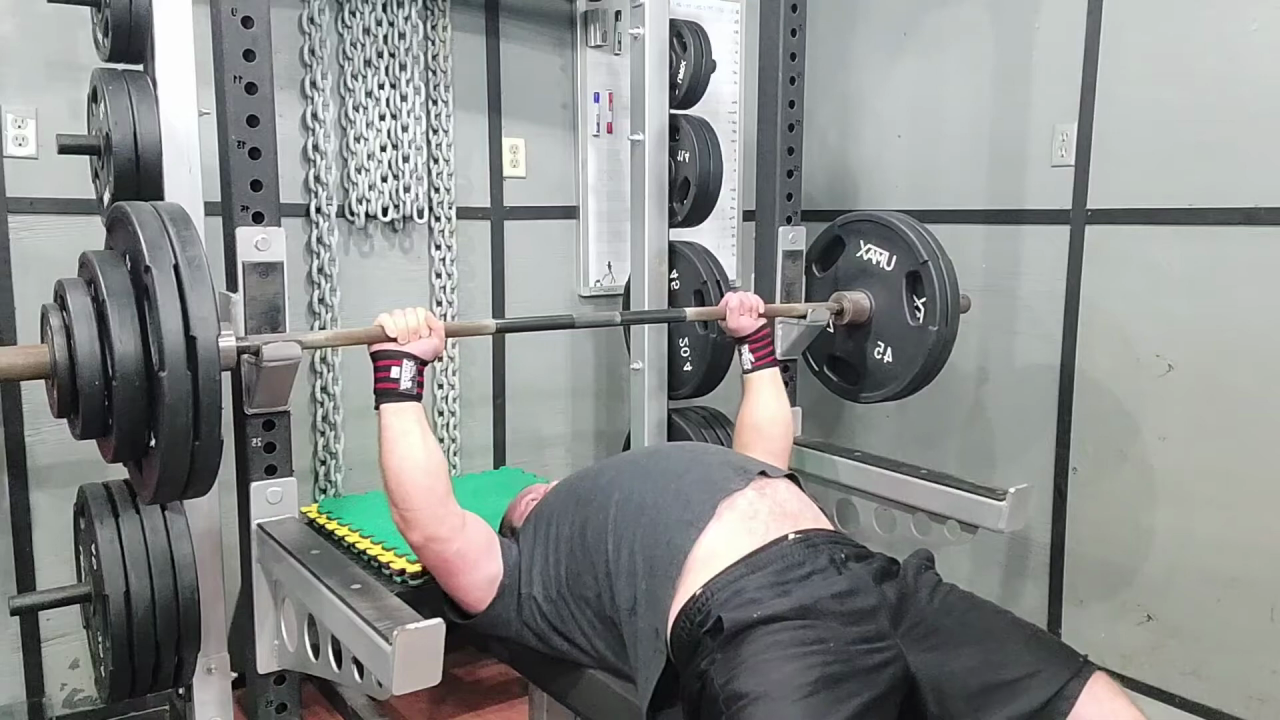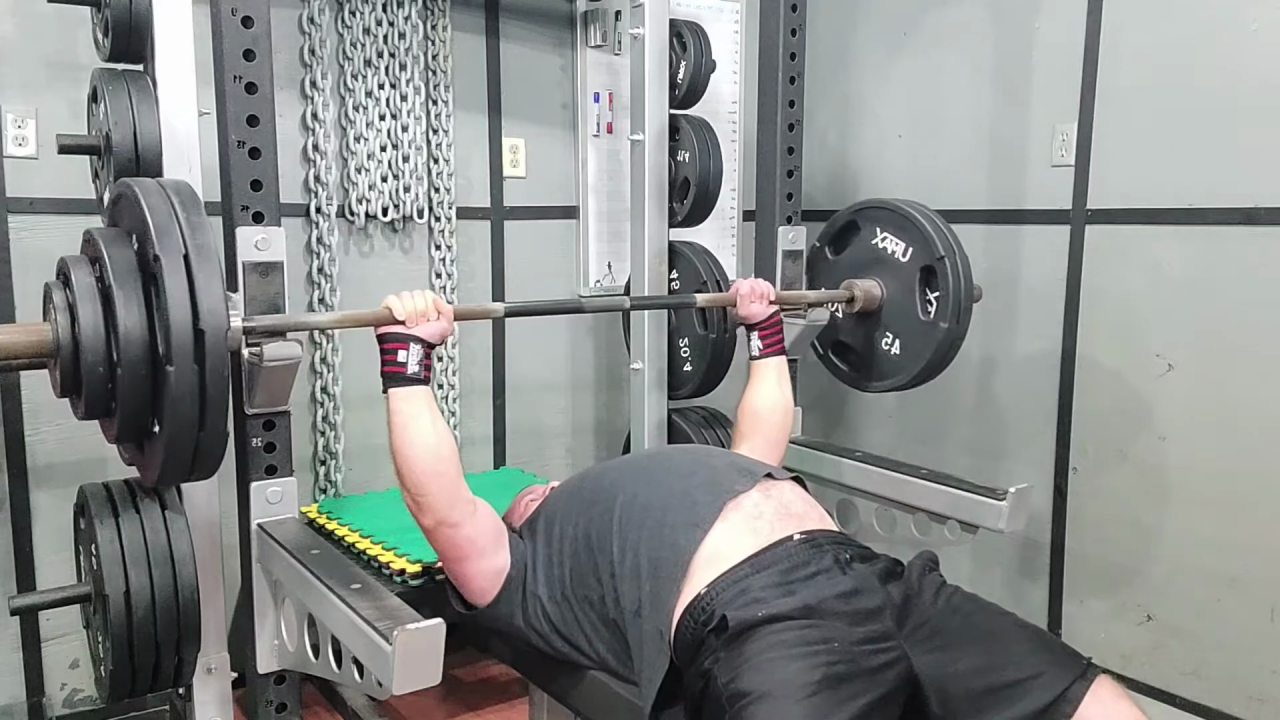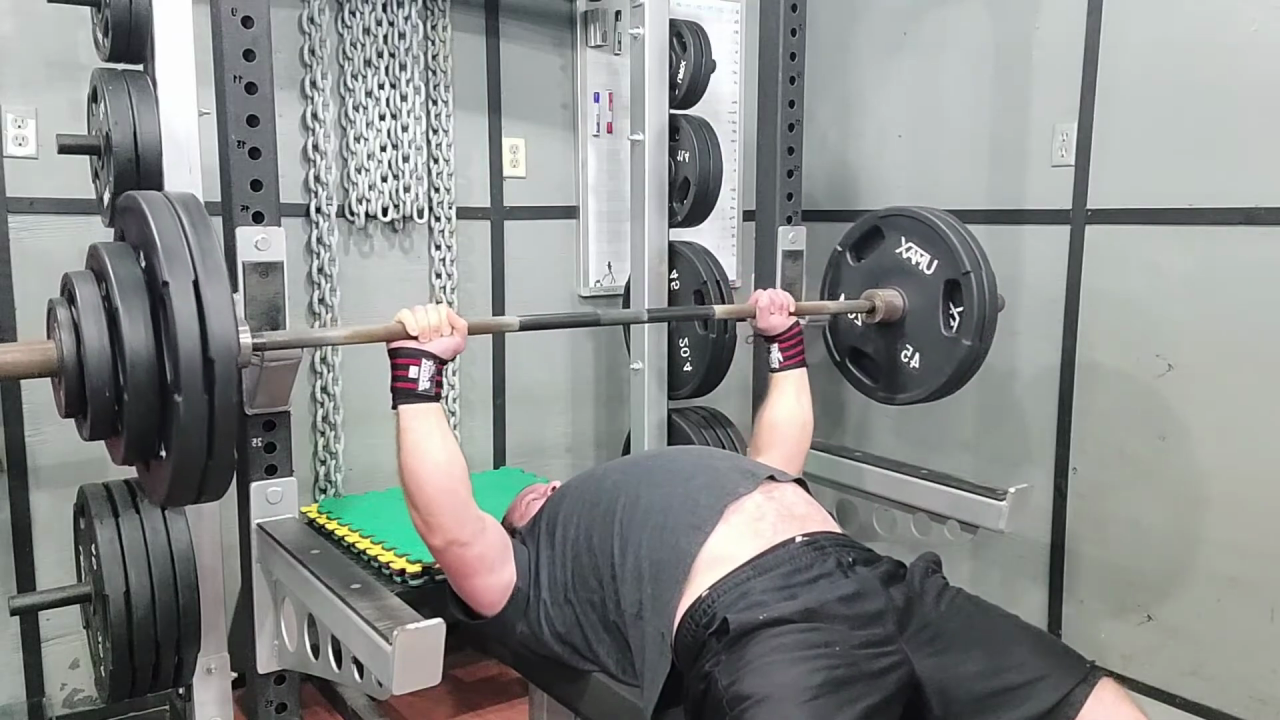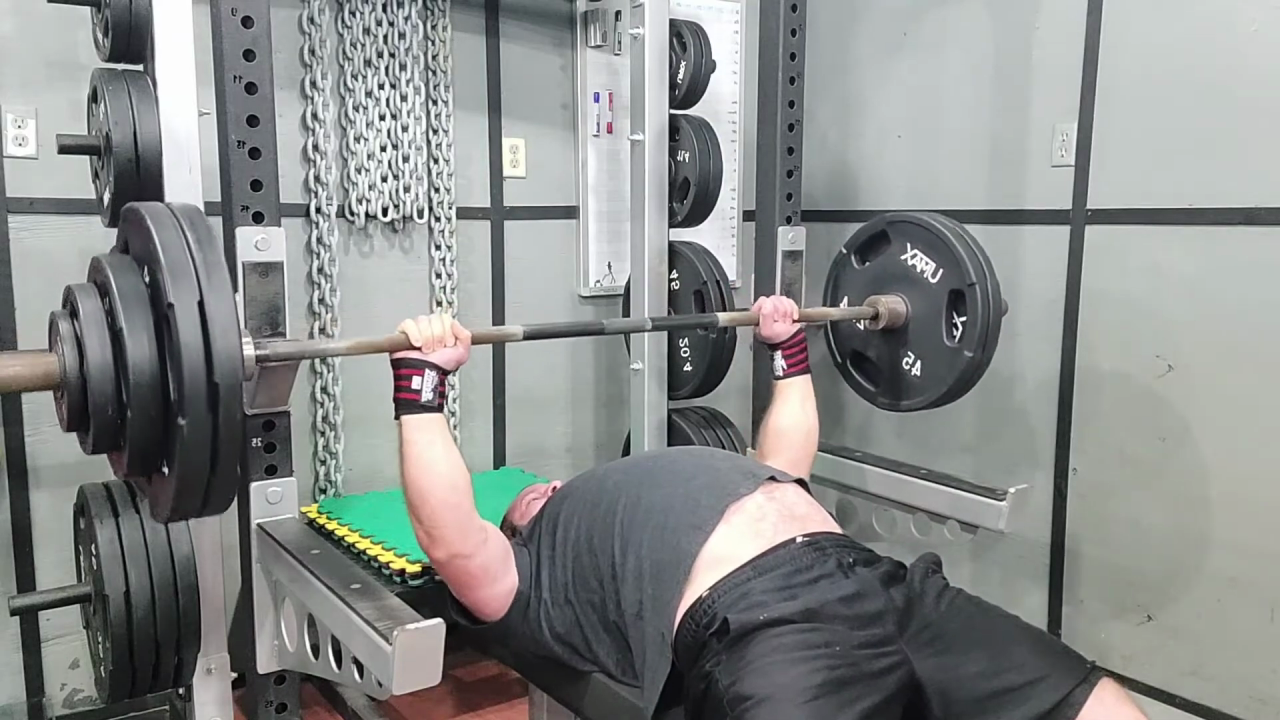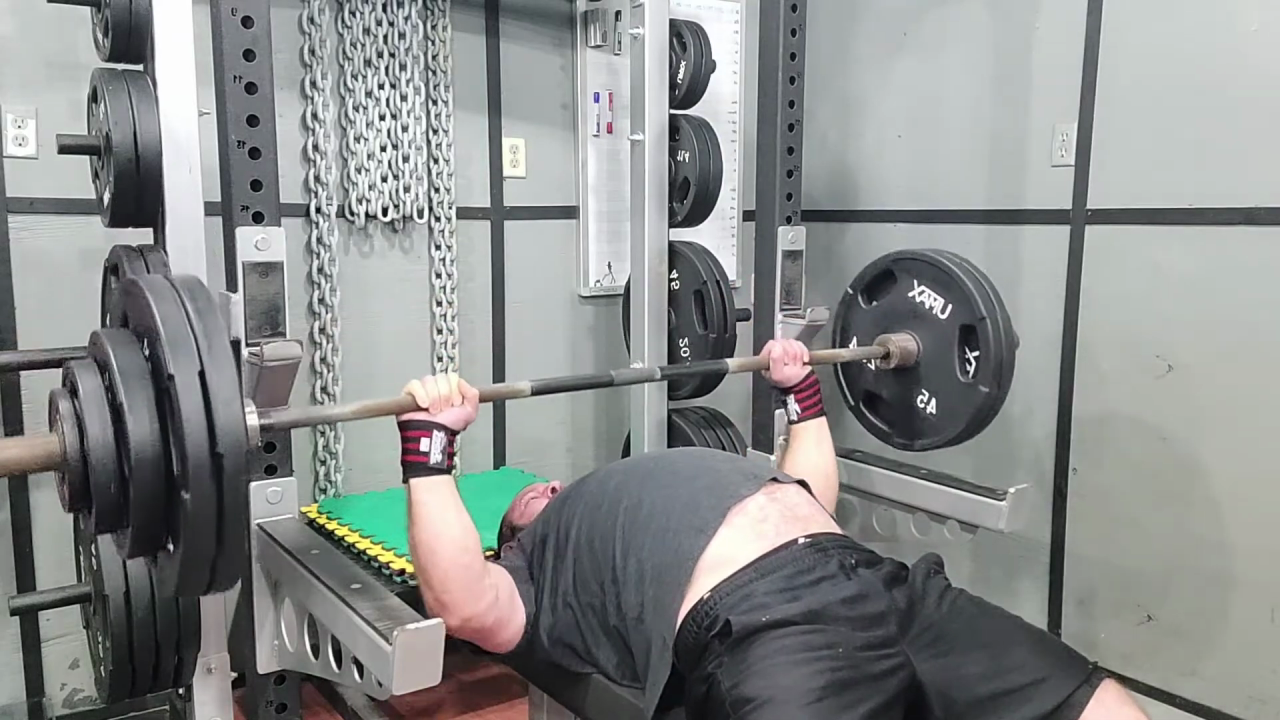
dt=0.7s
person 1, frame 1
left shoulder: (623, 500)
right shoulder: (529, 572)
left elbow: (765, 457)
right elbow: (431, 526)
left wrist: (757, 344)
right wrist: (401, 375)
left hip: (880, 583)
right hip: (750, 624)
person 1, frame 2
left shoulder: (639, 499)
right shoulder: (530, 573)
left elbow: (761, 447)
right elbow: (442, 506)
left wrist: (765, 330)
right wrist: (408, 357)
left hip: (880, 583)
right hip: (752, 624)
person 1, frame 3
left shoulder: (646, 500)
right shoulder: (532, 575)
left elbow: (778, 458)
right elbow: (450, 528)
left wrist: (784, 343)
right wrist: (419, 372)
left hip: (881, 584)
right hip: (754, 628)
person 1, frame 4
left shoulder: (643, 507)
right shoulder: (534, 572)
left elbow: (784, 467)
right elbow: (452, 541)
left wrist: (789, 351)
right wrist: (421, 383)
left hip: (884, 585)
right hip: (752, 627)
person 1, frame 5
left shoulder: (629, 508)
right shoulder: (538, 568)
left elbow: (813, 498)
right elbow: (465, 605)
left wrist: (800, 391)
right wrist: (430, 443)
left hip: (888, 586)
right hip: (754, 629)
